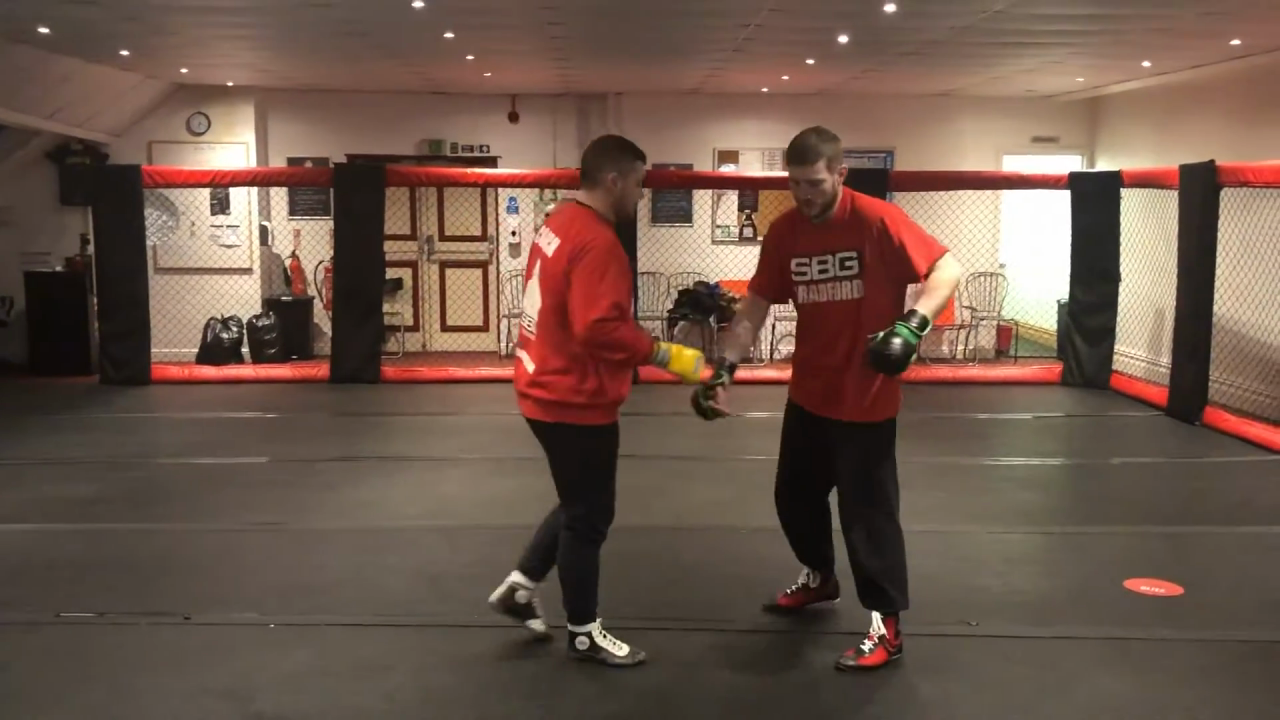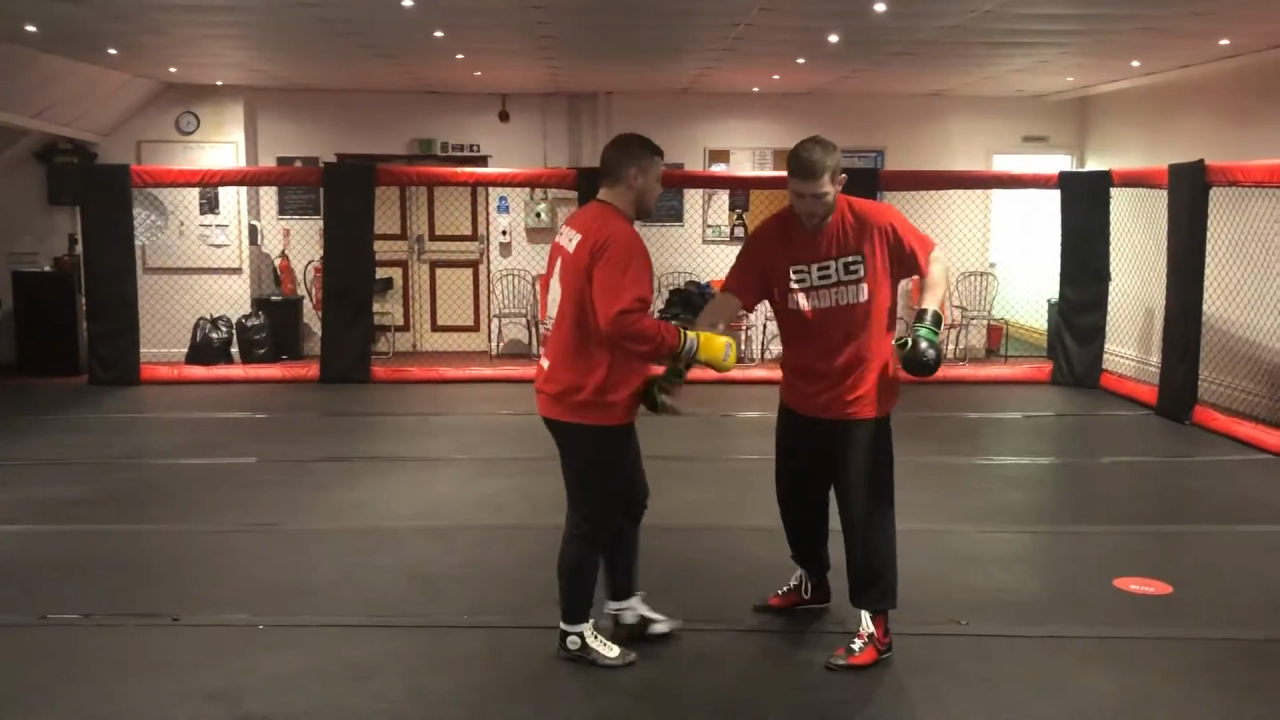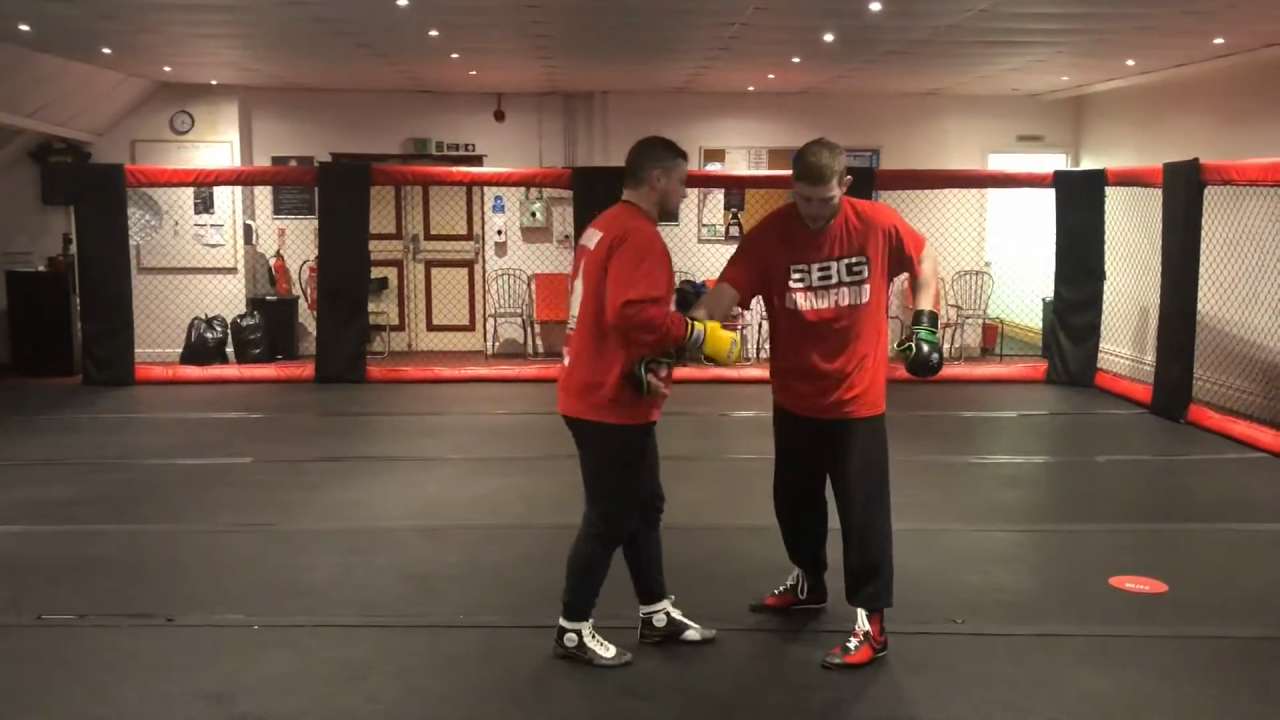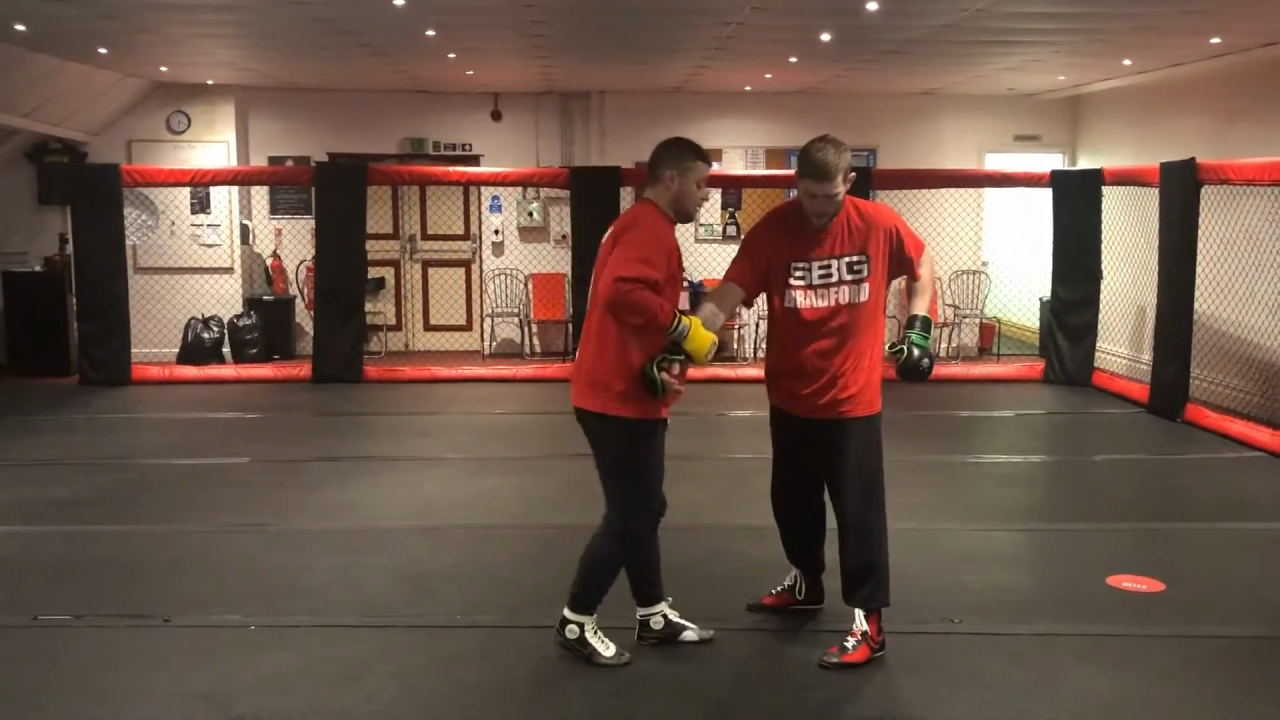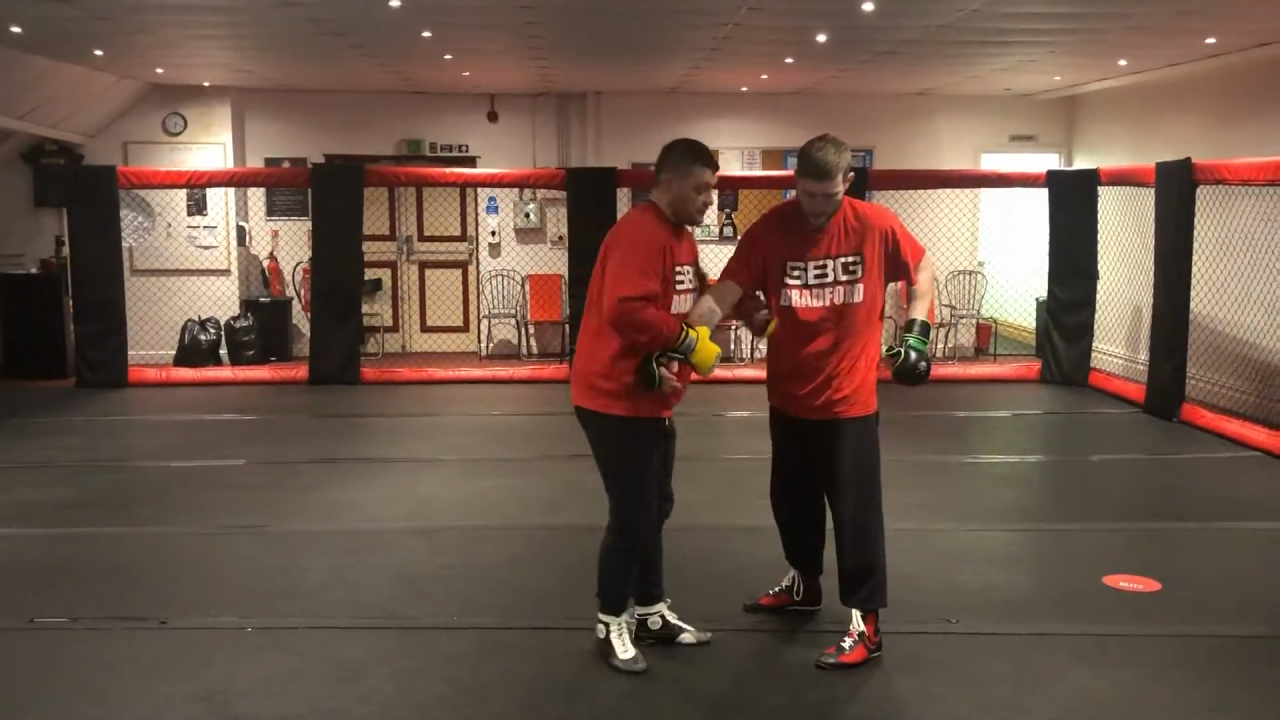
dt=0.2s
person 1, frame 1
left shoulder: (876, 220)
right shoulder: (783, 232)
left elbow: (947, 269)
right elbow: (756, 308)
left wrist: (911, 326)
right wrist: (723, 370)
left hip: (867, 398)
right hip: (807, 395)
left knee: (868, 510)
right knee: (794, 495)
left ankle: (886, 625)
right ankle: (819, 578)
person 1, frame 2
left shoulder: (877, 222)
right shoulder: (769, 238)
left elbow: (933, 262)
right elbow: (723, 308)
left wrist: (927, 323)
left hip: (862, 400)
right hip: (799, 399)
left knee: (865, 508)
right knee: (796, 498)
left ankle: (876, 624)
right ankle: (811, 581)
person 1, frame 3
left shoulder: (879, 223)
right shoulder: (768, 235)
left elbow: (924, 261)
right elbow: (718, 301)
left wrist: (924, 322)
left hip: (857, 399)
right hip: (793, 397)
left knee: (862, 507)
right knee: (793, 498)
left ankle: (871, 623)
right ankle: (808, 580)
person 1, frame 4
left shoulder: (880, 224)
right shoulder: (771, 231)
left elbow: (922, 267)
right elbow: (724, 299)
left wrist: (917, 328)
left hip: (853, 398)
right hip: (789, 396)
left knee: (858, 506)
right knee: (791, 497)
left ankle: (868, 623)
right ankle: (805, 581)
person 1, frame 5
left shoulder: (878, 225)
right shoulder: (769, 230)
left elbow: (922, 272)
right elbow: (721, 296)
left wrist: (916, 332)
left hip: (850, 399)
right hip: (788, 396)
left knee: (855, 507)
right knee: (791, 497)
left ankle: (866, 623)
right ankle: (803, 581)
person 2, frame 1
left shoulder: (559, 223)
right shoulder: (597, 243)
right elbow: (600, 330)
right wrist: (669, 357)
left hip: (550, 390)
right hip: (575, 404)
left knee: (579, 504)
right knee: (588, 516)
left ankle: (520, 587)
right ankle: (582, 632)
person 2, frame 2
left shoulder: (579, 224)
right shoulder: (618, 239)
right elbow: (625, 322)
left wrist: (658, 355)
right wrist: (696, 345)
left hip: (579, 392)
right hip: (589, 404)
left knee: (628, 503)
right knee: (593, 518)
left ankle: (625, 609)
right ankle: (575, 632)
person 2, frame 3
left shoulder: (606, 227)
right shoulder: (637, 236)
right elbow: (633, 312)
left wrist: (647, 363)
right wrist: (701, 336)
left hip: (611, 395)
right hip: (607, 404)
left knee: (643, 509)
right knee: (608, 518)
left ankle: (656, 614)
right ankle: (573, 630)
person 2, frame 4
left shoulder: (652, 228)
right shoulder: (646, 229)
right elbow: (621, 293)
left wrist: (694, 328)
right wrist: (686, 330)
left hip: (640, 398)
right hip: (619, 400)
left knee: (645, 510)
right knee: (629, 516)
left ankle: (654, 615)
right ankle: (577, 621)
person 2, frame 5
left shoulder: (678, 233)
right shoulder: (639, 235)
left elbow: (692, 293)
right elbow: (626, 310)
right wrist: (691, 342)
left hip: (655, 400)
right hip: (617, 401)
left knee: (655, 510)
right knee: (632, 518)
left ankle: (651, 614)
right ankle: (610, 623)
